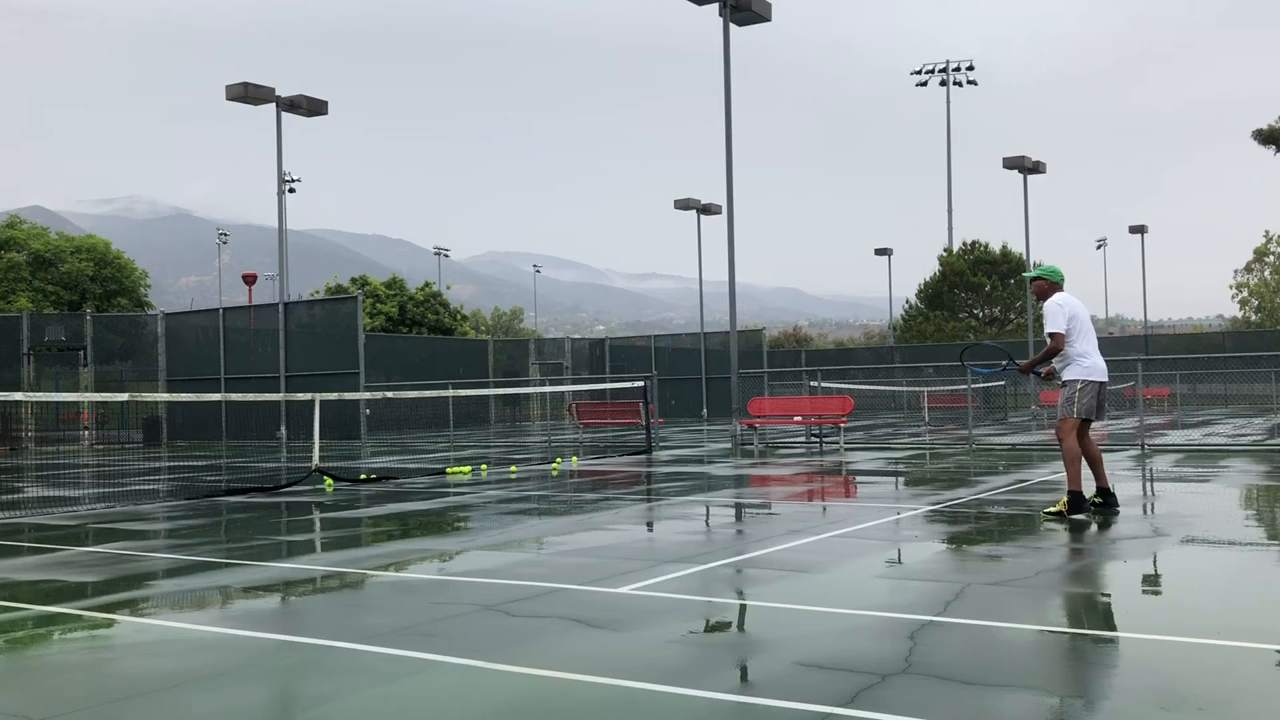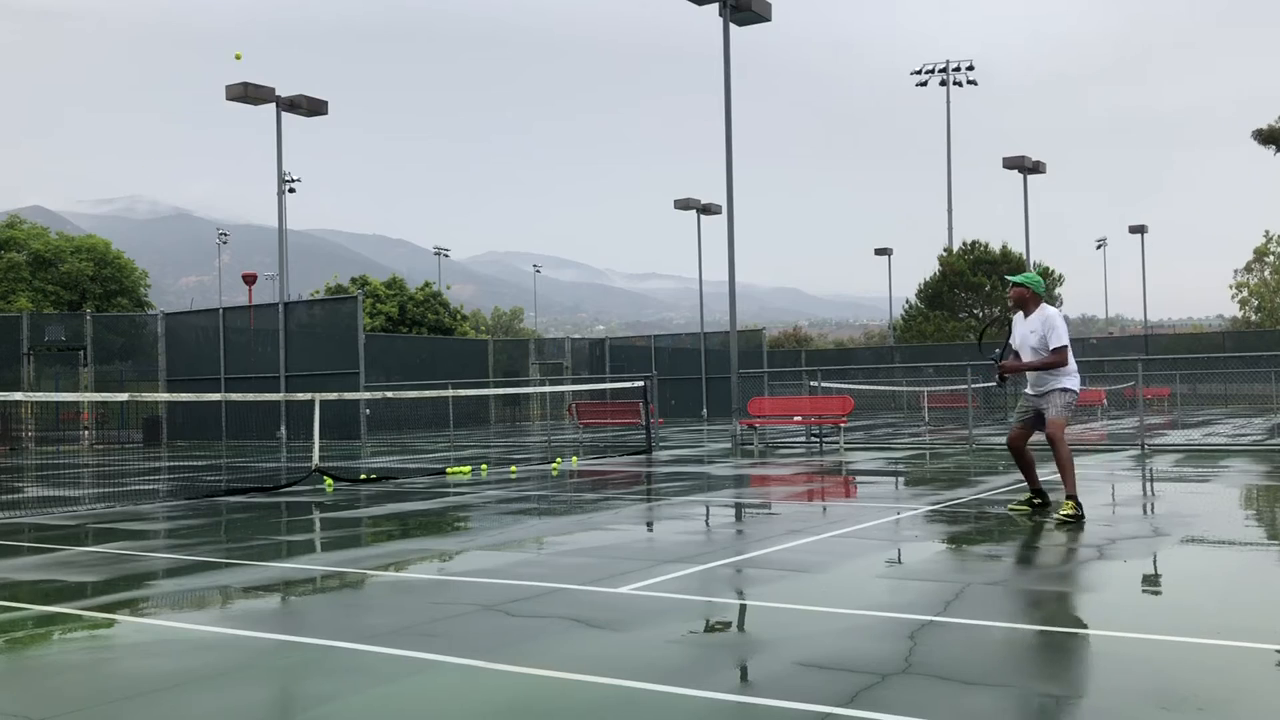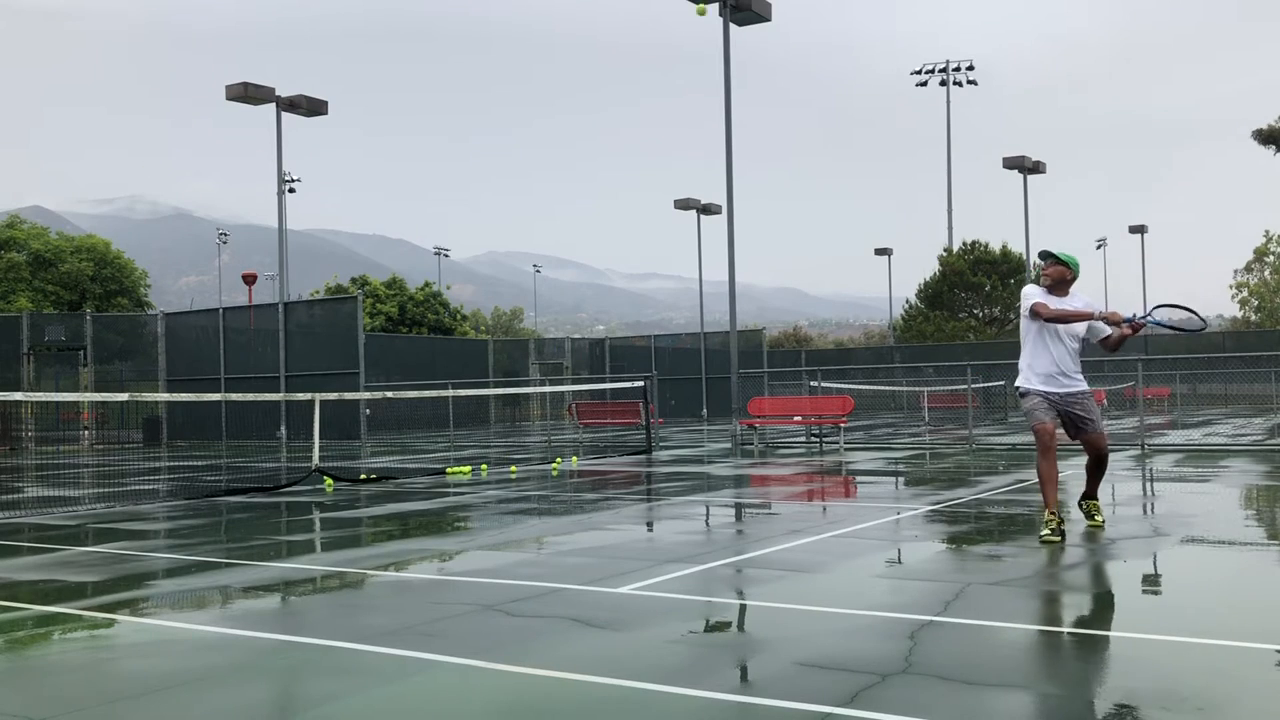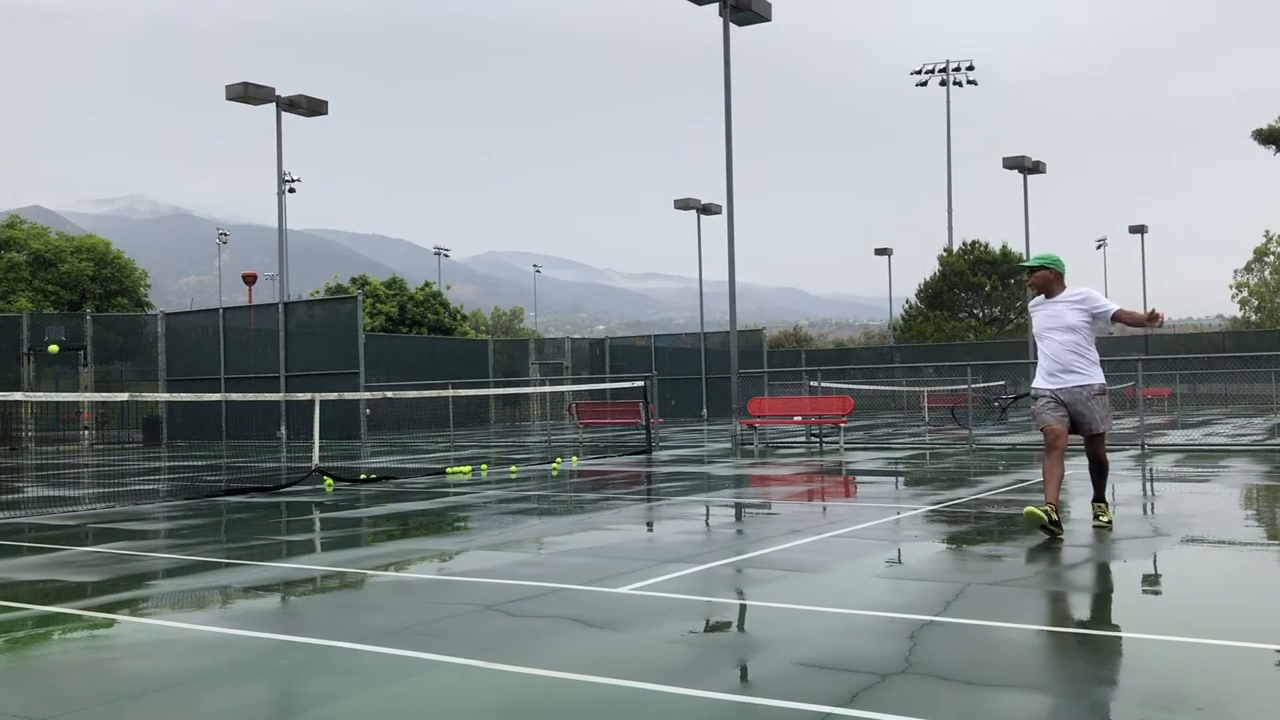
dt=0.7s
person 1, frame 1
left shoulder: (1053, 303)
right shoulder: (1070, 301)
left elbow: (1058, 344)
left wrist: (1031, 364)
right wrist: (1056, 368)
left hip: (1080, 375)
right hip: (1095, 372)
left knee: (1065, 432)
right knee: (1080, 434)
left ankle: (1075, 498)
right ankle: (1105, 496)
person 1, frame 2
left shoulder: (1050, 316)
right shoulder: (1018, 319)
left elbow: (1061, 359)
right elbow: (1018, 355)
left wrist: (1021, 367)
right wrist: (1005, 369)
left hip: (1061, 386)
right hip: (1034, 390)
left knee: (1054, 434)
right knee: (1014, 441)
left ankle: (1071, 500)
right ankle: (1038, 496)
person 1, frame 3
left shoulder: (1084, 304)
right shoulder: (1032, 292)
left elbow: (1110, 344)
right elbow: (1047, 314)
left wrist: (1128, 331)
right wrist: (1098, 316)
left hip: (1074, 389)
right hip: (1036, 388)
left knee: (1099, 449)
right knee: (1046, 440)
left ankle: (1089, 499)
right ankle: (1052, 517)
person 1, frame 4
left shoulder: (1085, 296)
right shoulder: (1035, 307)
left elbow: (1124, 316)
left wrist: (1146, 320)
left hip: (1087, 386)
right hip: (1048, 388)
left knee: (1095, 448)
right knee: (1053, 441)
left ankle: (1100, 502)
right ankle: (1050, 512)
